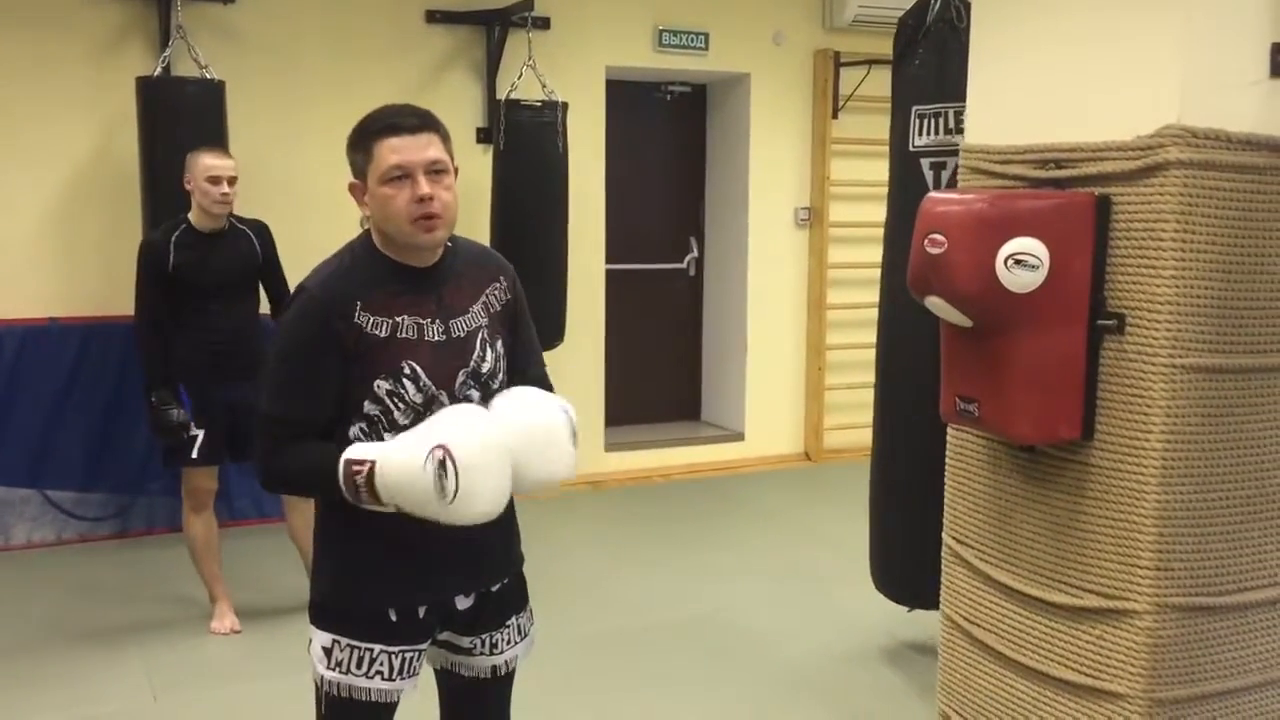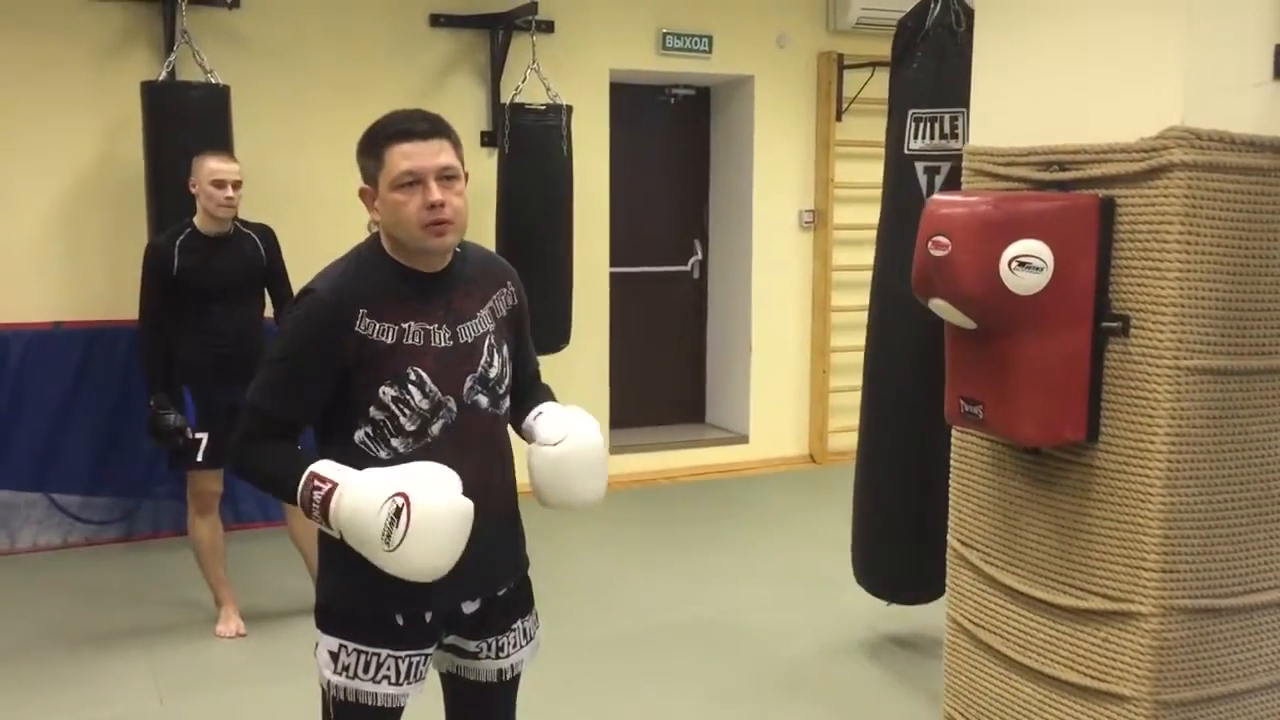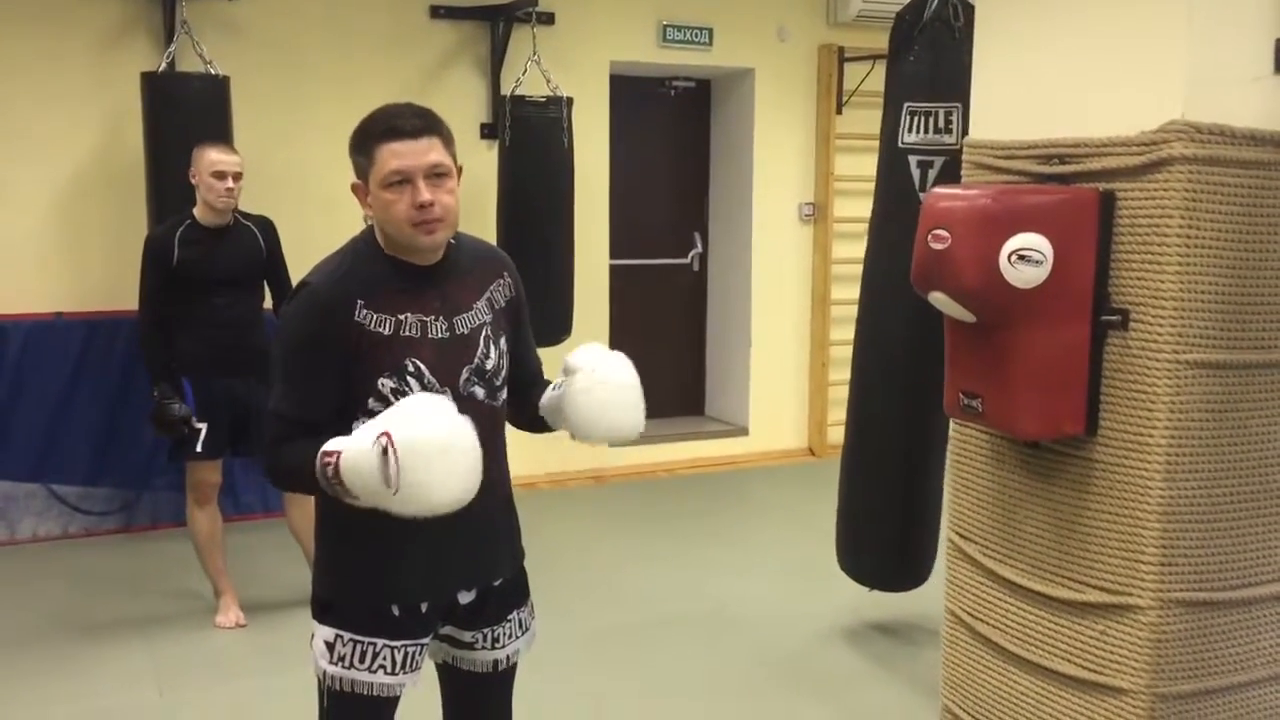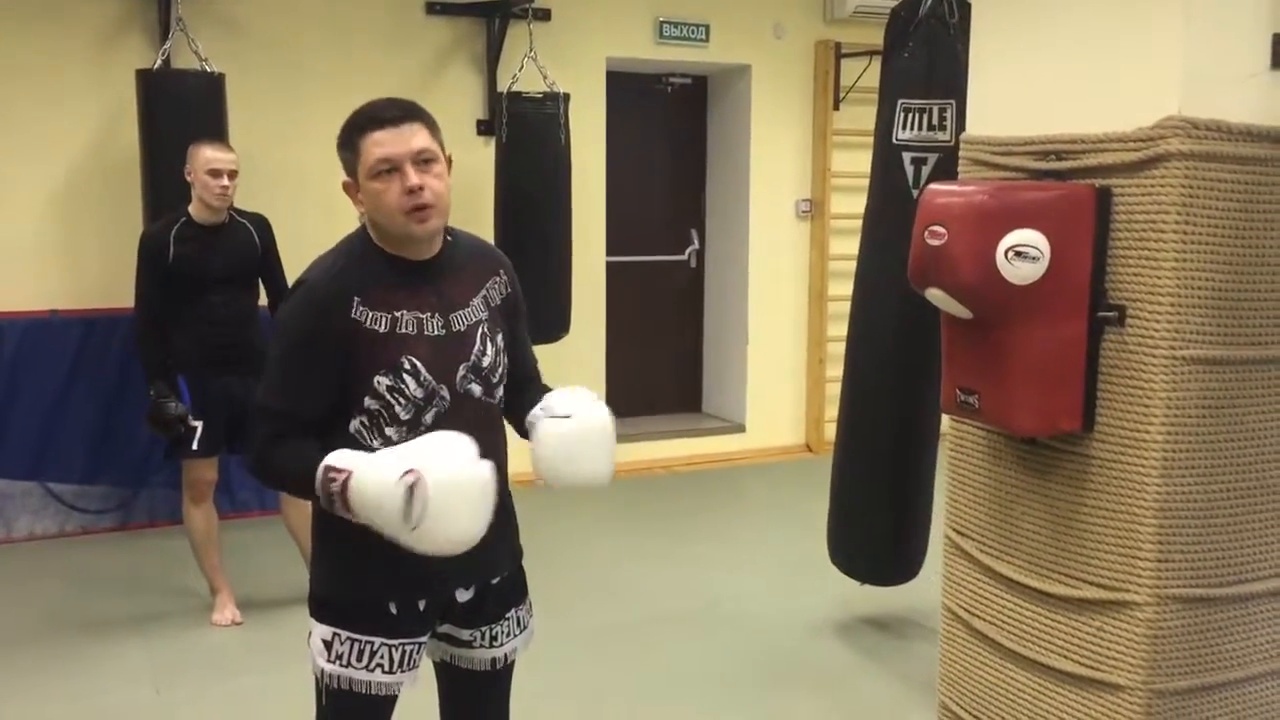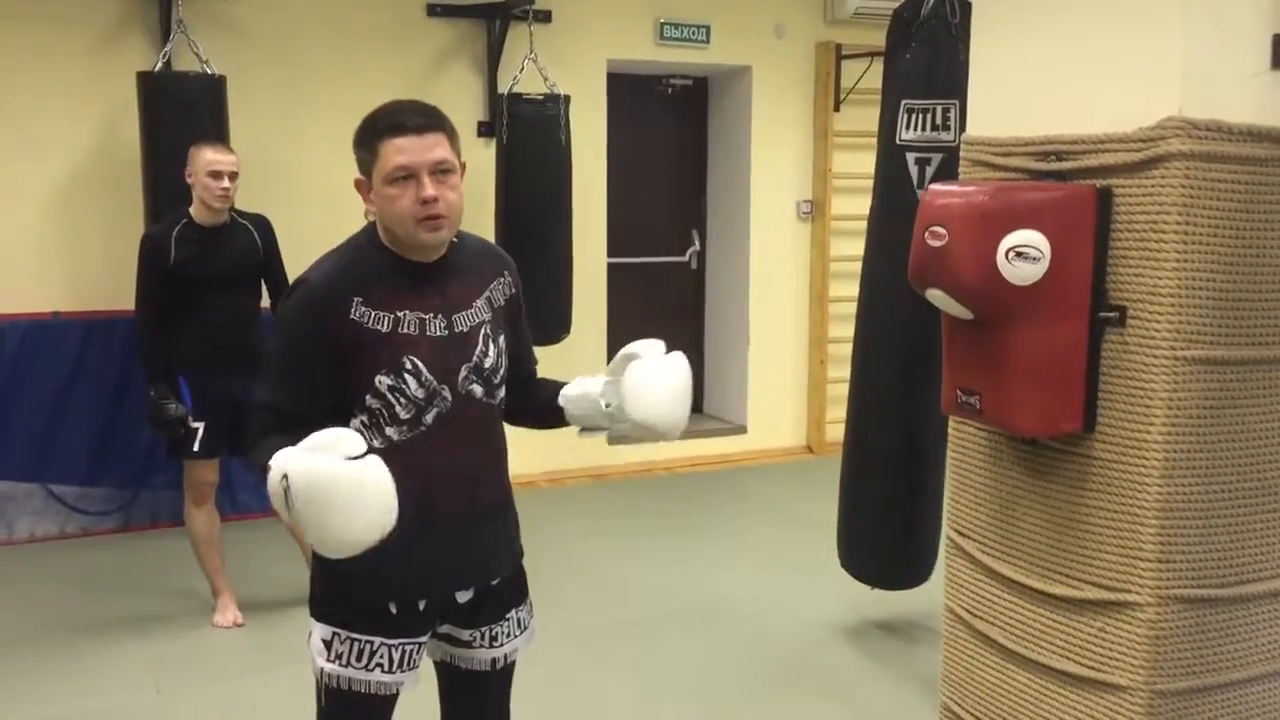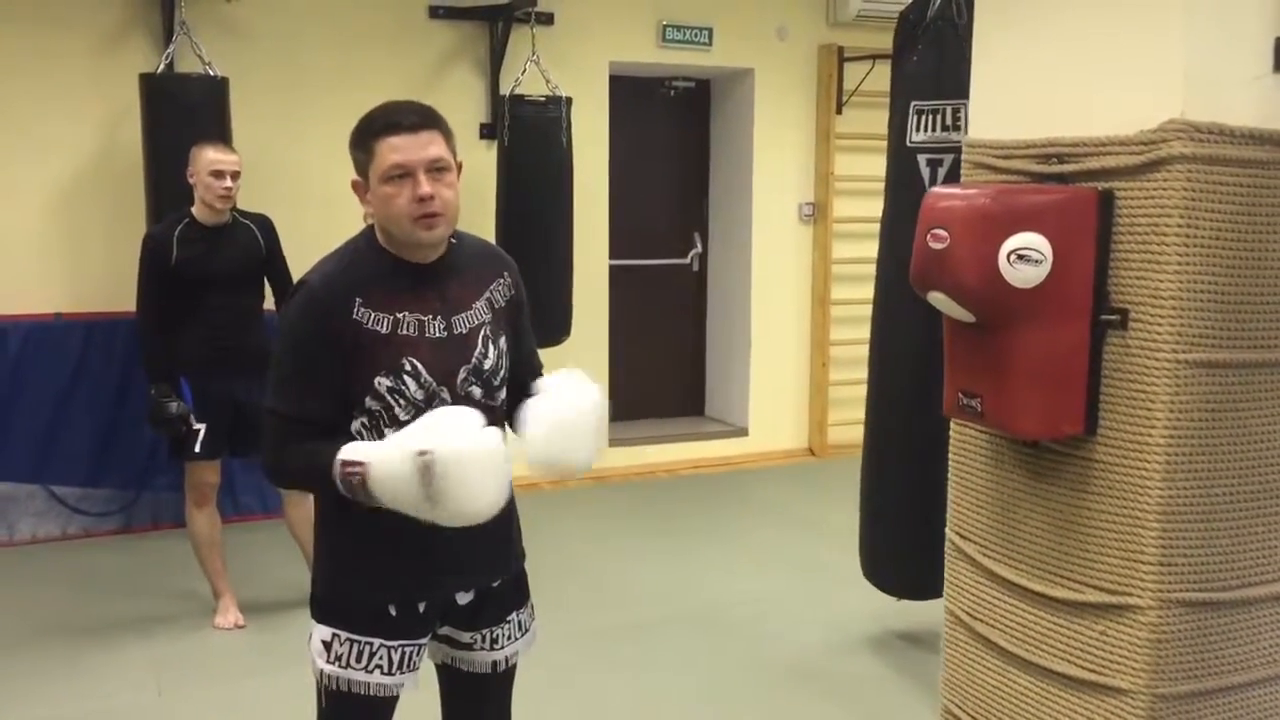
dt=0.3s
person 1, frame 1
left shoulder: (491, 274)
right shoulder: (328, 299)
left elbow: (532, 385)
right elbow: (278, 456)
right wrist: (385, 472)
left hip: (486, 565)
right hip: (368, 583)
person 1, frame 2
left shoulder: (496, 279)
right shoulder: (335, 302)
right elbow: (255, 447)
left wrist: (553, 426)
right wrist: (340, 499)
left hip: (493, 571)
right hip: (374, 588)
person 1, frame 3
left shoulder: (495, 272)
right shoulder: (328, 297)
right elbow: (284, 453)
left wrist: (568, 400)
right wrist: (356, 462)
left hip: (488, 561)
right hip: (370, 574)
person 1, frame 4
left shoulder: (490, 268)
right shoulder: (324, 294)
right elbow: (273, 449)
left wrist: (557, 420)
right wrist: (360, 487)
left hip: (487, 560)
right hip: (369, 578)
person 1, frame 5
left shoulder: (493, 270)
right shoulder: (328, 294)
right elbow: (274, 436)
left wrist: (605, 400)
right wrist: (294, 476)
left hip: (486, 560)
right hip: (370, 574)
person 1, frame 6
left shoulder: (493, 271)
right shoulder: (330, 295)
right elbow: (284, 451)
right wrist: (377, 471)
left hip: (487, 559)
right hip: (368, 577)
person 2, frame 1
left shoulder: (255, 234)
right shoulder: (161, 246)
left elbow: (281, 302)
right elbow: (149, 326)
right wrist: (159, 394)
left hip: (256, 378)
right hip: (195, 386)
right knee: (198, 492)
right ankle: (220, 602)
person 2, frame 2
left shoulder: (260, 239)
right shoulder: (167, 250)
left elbow: (285, 307)
right elbow: (152, 329)
right wrist: (159, 398)
right hip: (199, 388)
right knee: (203, 495)
right ankle: (226, 605)
person 2, frame 3
left shoulder: (260, 231)
right shoulder: (167, 241)
left elbow: (284, 299)
right elbow: (152, 320)
right wrist: (162, 388)
left hip: (259, 373)
right hip: (198, 379)
right knee: (203, 486)
right ankle: (225, 596)
person 2, frame 4
left shoulder: (255, 228)
right shoulder: (162, 239)
left elbow: (279, 298)
right elbow: (148, 320)
right wrist: (158, 386)
left hip: (255, 371)
right hip: (194, 377)
right knee: (199, 483)
right ankle: (221, 593)
person 2, frame 5
left shoulder: (257, 229)
right shoulder: (163, 240)
left elbow: (282, 297)
right elbow: (149, 321)
right wrist: (159, 388)
left hip: (256, 371)
right hip: (196, 378)
right knee: (200, 485)
right ankle: (222, 595)
person 2, frame 6
left shoulder: (259, 229)
right shoulder: (164, 240)
left elbow: (287, 296)
right elbow: (150, 319)
right wrist: (160, 386)
left hip: (258, 372)
right hip: (197, 380)
right knee: (201, 486)
right ankle: (224, 597)
